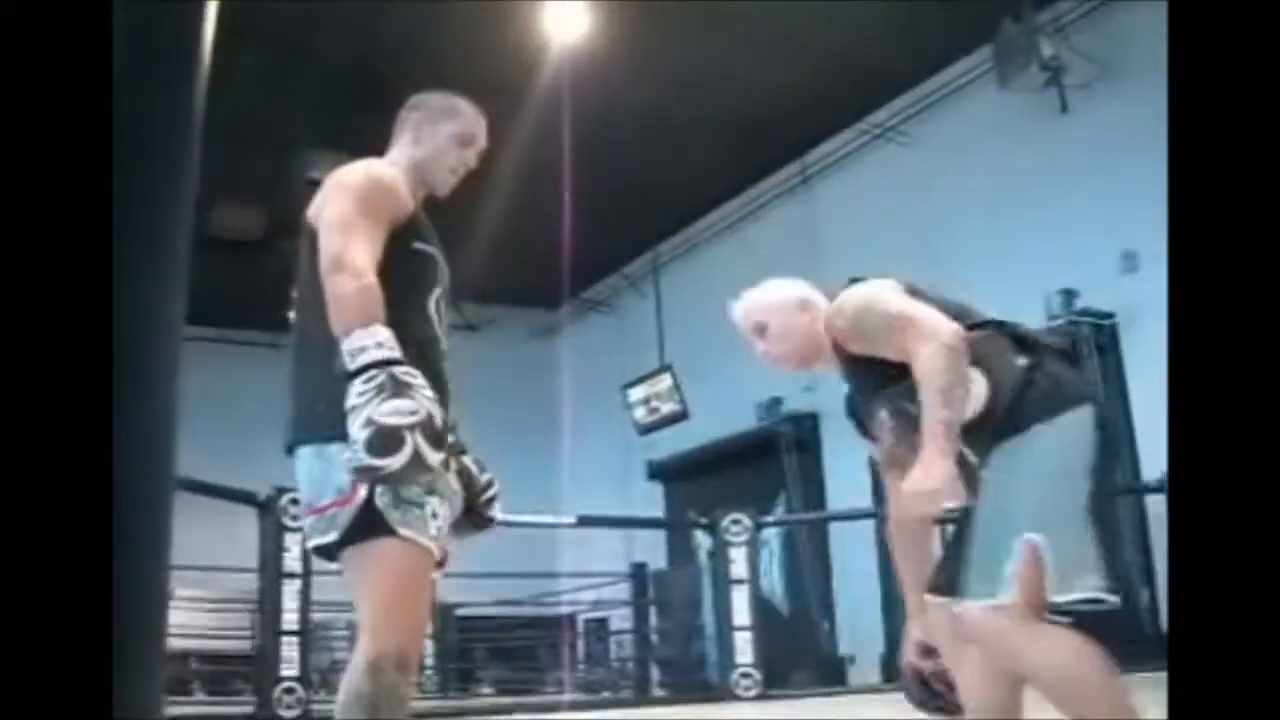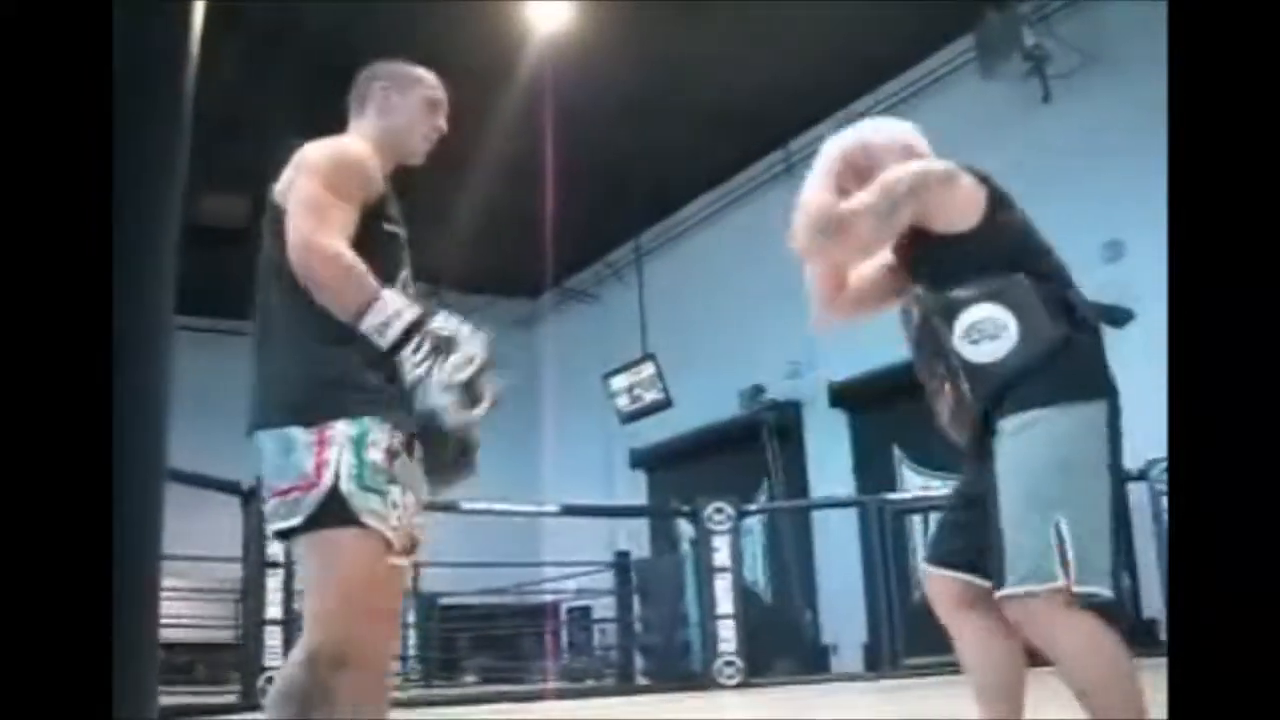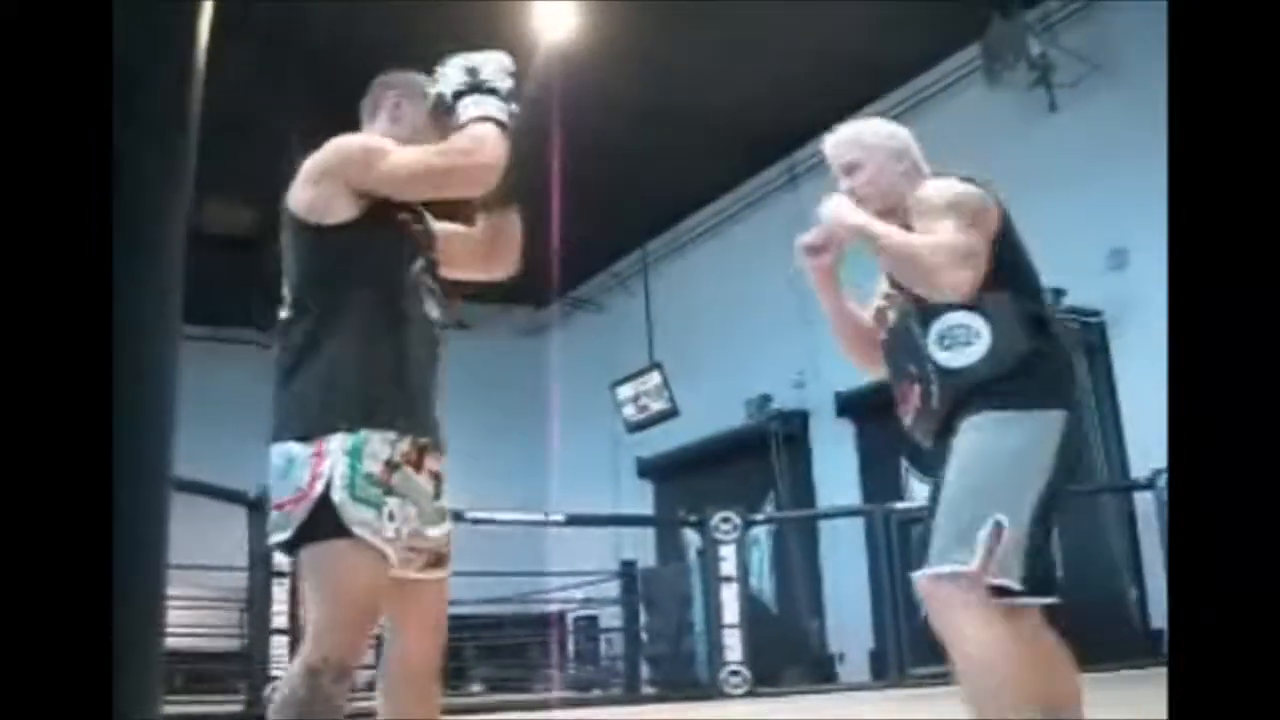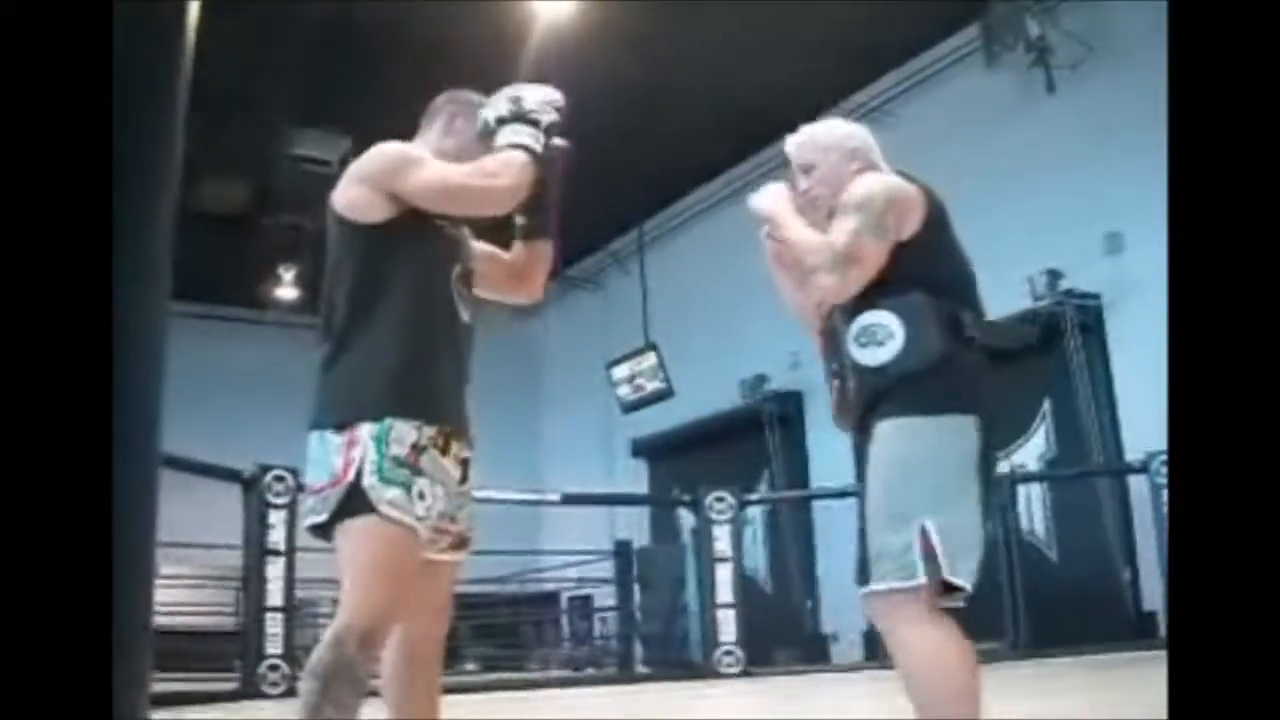
dt=0.5s
person 1, frame 1
left shoulder: (413, 225)
right shoulder: (369, 182)
right elbow: (347, 274)
left wrist: (453, 455)
right wrist: (382, 381)
left hip: (399, 438)
right hip: (362, 431)
left knee: (397, 641)
right knee: (393, 639)
person 1, frame 2
left shoulder: (373, 198)
right shoulder: (337, 159)
right elbow: (316, 253)
left wrist: (426, 406)
right wrist: (416, 333)
left hip: (362, 419)
right hip: (329, 416)
left knee: (373, 633)
right knee: (336, 636)
person 1, frame 3
left shoulder: (407, 220)
right shoulder: (345, 159)
left elbow: (497, 257)
right elbow: (470, 166)
left wrist: (504, 180)
right wrist: (483, 103)
left hip: (404, 439)
right hip: (343, 433)
left knee: (419, 638)
right knee: (338, 643)
person 1, frame 4
left shoulder: (446, 231)
right shoulder: (388, 164)
left elbow: (524, 282)
right elbow: (493, 188)
left wrist: (539, 202)
right wrist: (524, 133)
left hip: (436, 429)
right hip: (378, 422)
left knee: (425, 622)
right knee: (368, 614)
person 2, frame 1
left shoulder: (855, 310)
right shoulder: (871, 401)
left elbow: (943, 337)
right elbow: (908, 509)
left wrist: (935, 458)
right wrist: (916, 617)
left hip: (1042, 425)
right hip: (1012, 446)
left knee: (998, 621)
right knee: (949, 619)
person 2, frame 2
left shoulder: (929, 180)
right shoulder: (914, 245)
left elbow: (819, 239)
right elbow: (832, 301)
left wrist: (827, 163)
right wrist: (826, 199)
left hip: (1048, 401)
right hip: (1004, 419)
left knee: (1037, 602)
right knee: (953, 586)
person 2, frame 3
left shoulder: (947, 196)
right shoulder: (904, 256)
left elbow: (955, 275)
right elbow: (869, 352)
left wrist: (858, 223)
right wrist: (822, 278)
left hip: (1009, 411)
right hip: (974, 422)
left knee: (951, 591)
right knee: (1007, 609)
person 2, frame 4
left shoulder: (880, 191)
right shoulder: (869, 227)
left elbow: (834, 278)
right elbow: (831, 326)
left wrist: (779, 211)
right wrist: (780, 258)
left hip: (925, 412)
right hip: (908, 416)
left knee: (903, 602)
right knee: (903, 603)
